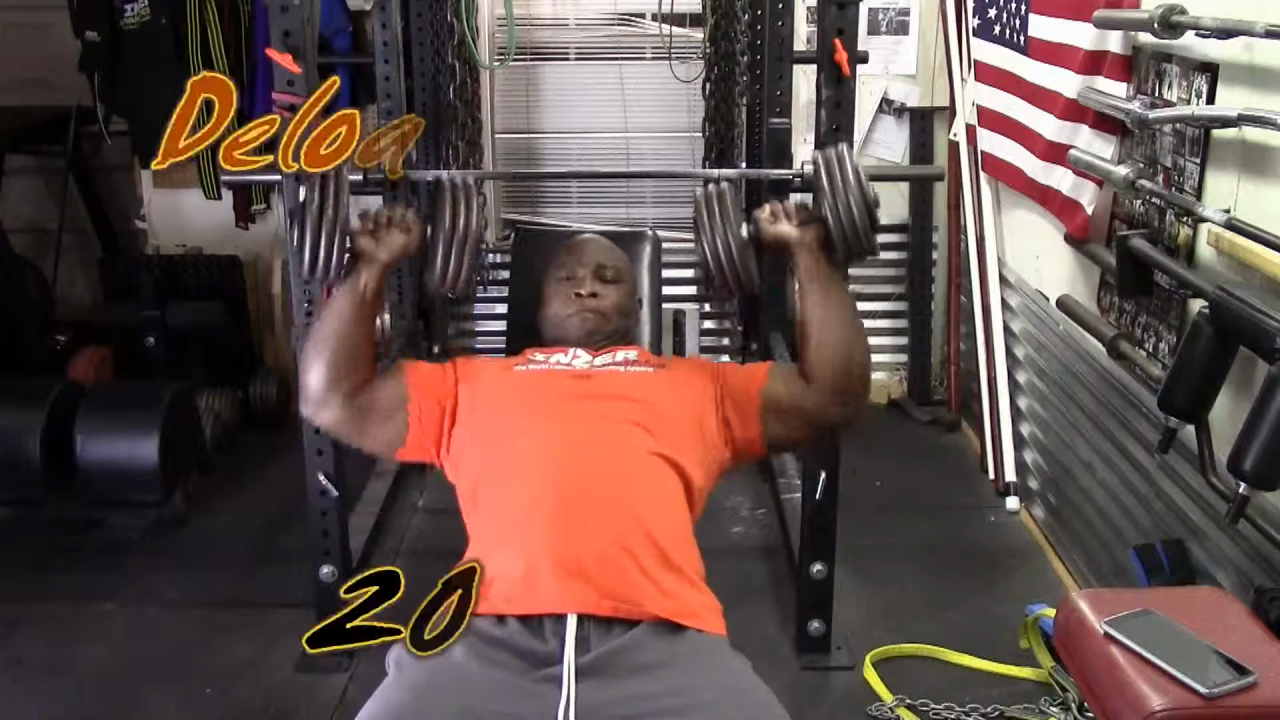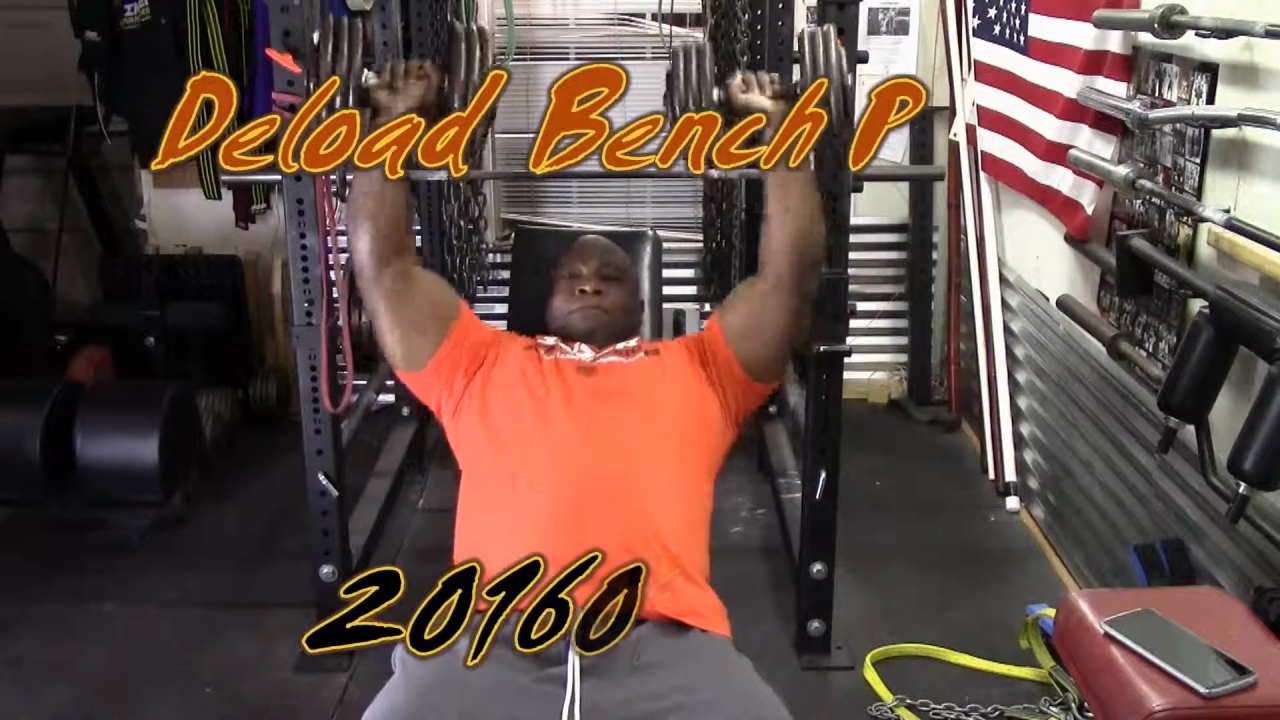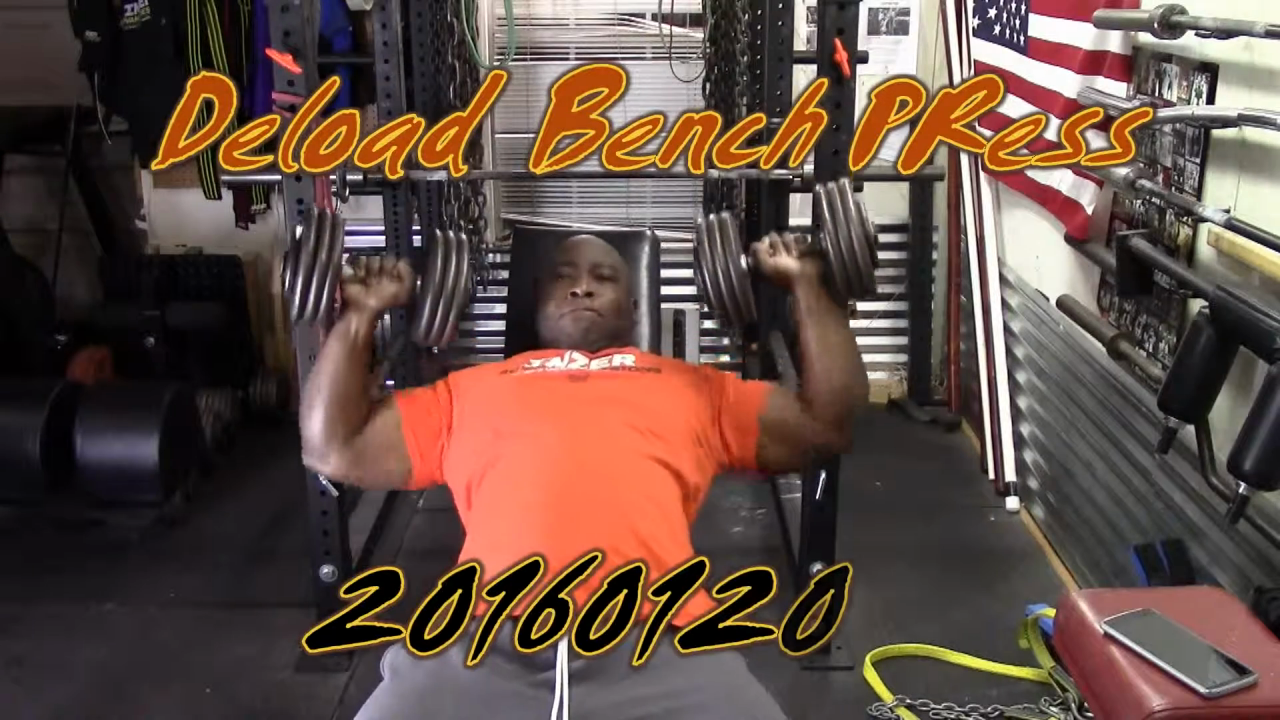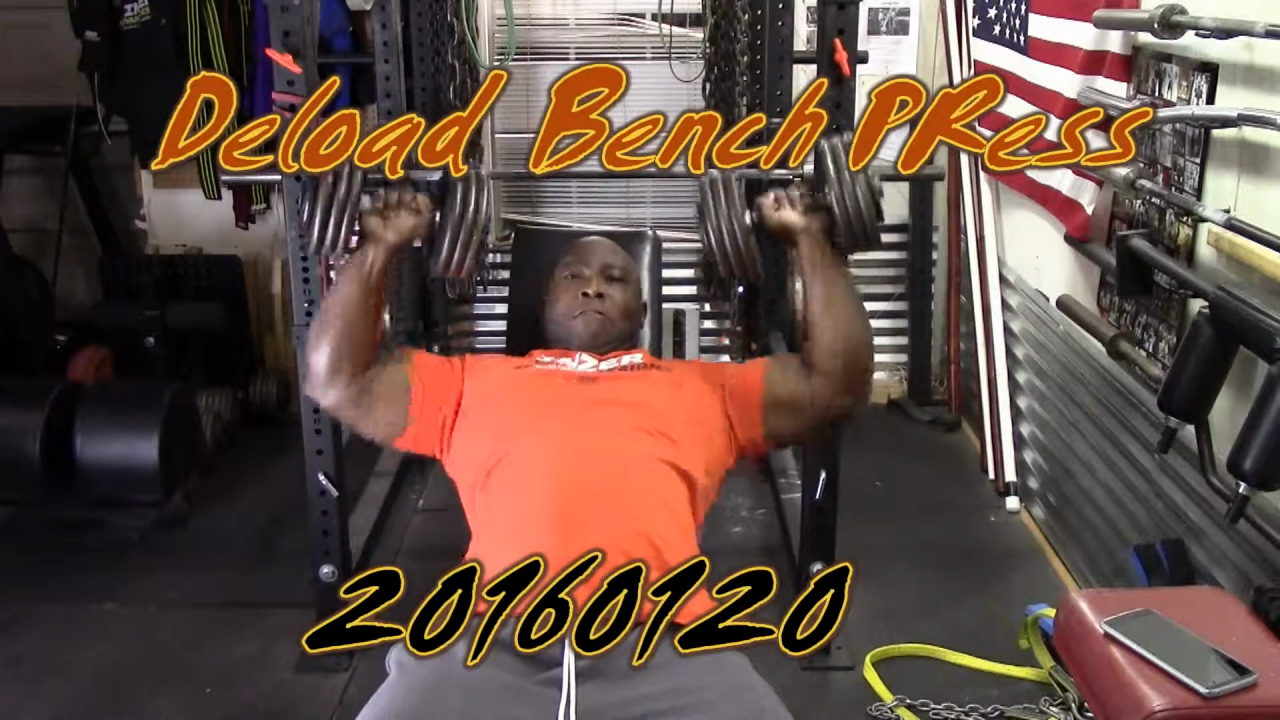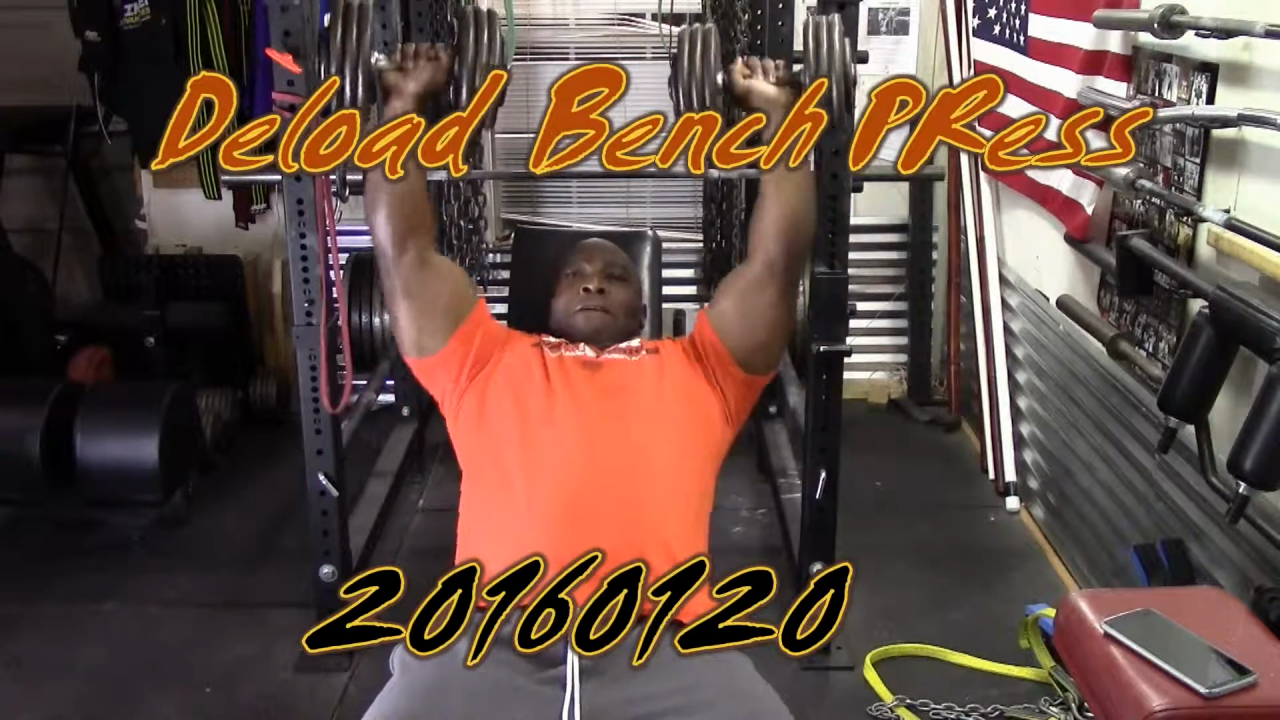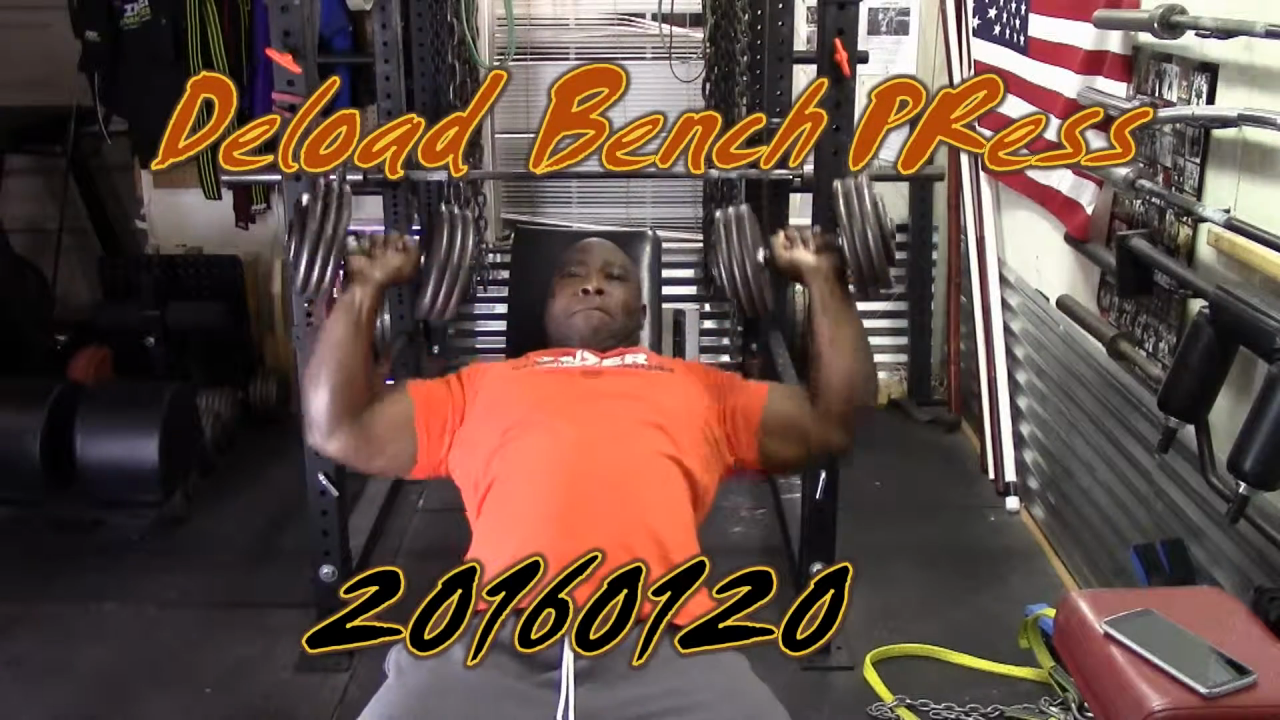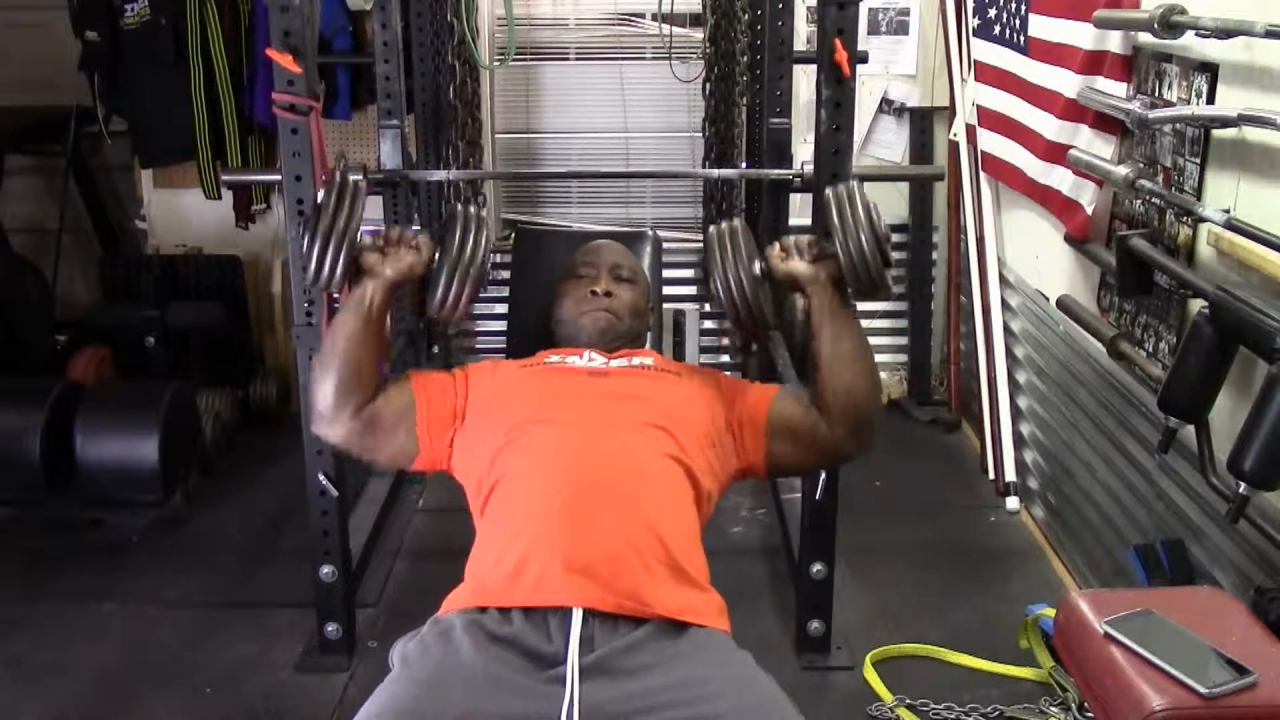
dt=0.5s
person 1, frame 1
left shoulder: (697, 386)
right shoulder: (472, 384)
left elbow: (834, 394)
right elbow: (332, 400)
left wrist: (808, 252)
right wrist: (370, 270)
left hip: (658, 638)
right hip: (490, 633)
person 1, frame 2
left shoulder: (696, 371)
right shoulder: (485, 368)
left elbow: (790, 273)
right elbow: (384, 260)
left wrist: (777, 127)
right wrist: (388, 123)
left hip: (663, 639)
right hip: (493, 638)
person 1, frame 3
left shoulder: (692, 388)
right shoulder: (472, 390)
left elbow: (829, 421)
right elbow: (333, 447)
left wrist: (806, 284)
right wrist: (361, 314)
left hip: (654, 646)
right hip: (488, 641)
person 1, frame 4
left shoulder: (702, 389)
right shoulder: (476, 384)
left elbow: (837, 381)
right elbow: (336, 380)
left wrist: (811, 241)
right wrist: (377, 248)
left hip: (659, 641)
right hip: (496, 638)
person 1, frame 5
left shoulder: (696, 376)
right shoulder: (491, 367)
left elbow: (777, 257)
right elbow: (405, 247)
left wrist: (776, 109)
right wrist: (404, 103)
left hip: (661, 642)
right hip: (493, 639)
person 1, frame 6
left shoulder: (698, 385)
right shoulder: (482, 385)
left elbow: (838, 422)
right elbow: (337, 430)
left wrist: (821, 279)
right wrist: (364, 289)
left hip: (659, 642)
right hip: (491, 637)
person 1, frame 7
left shoulder: (704, 391)
right shoulder: (486, 384)
left elbow: (844, 430)
right elbow: (342, 419)
left wrist: (820, 287)
right wrist: (375, 285)
left hip: (664, 638)
right hip: (493, 630)
